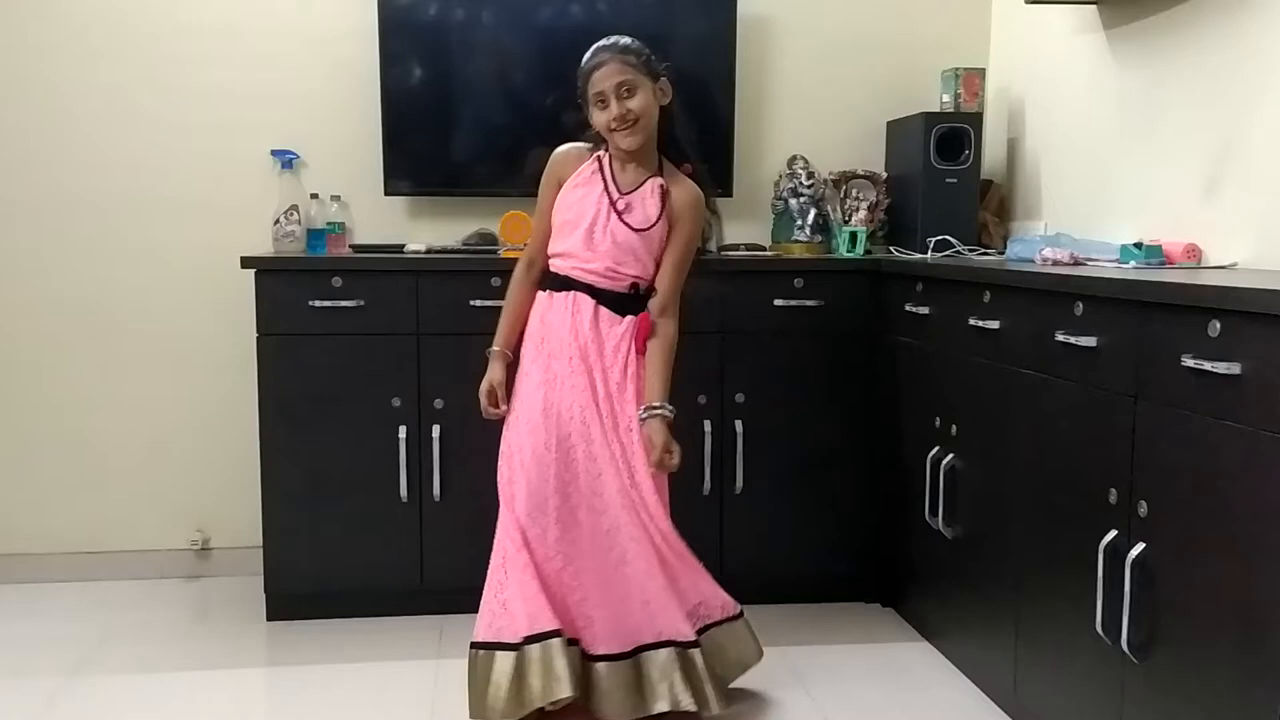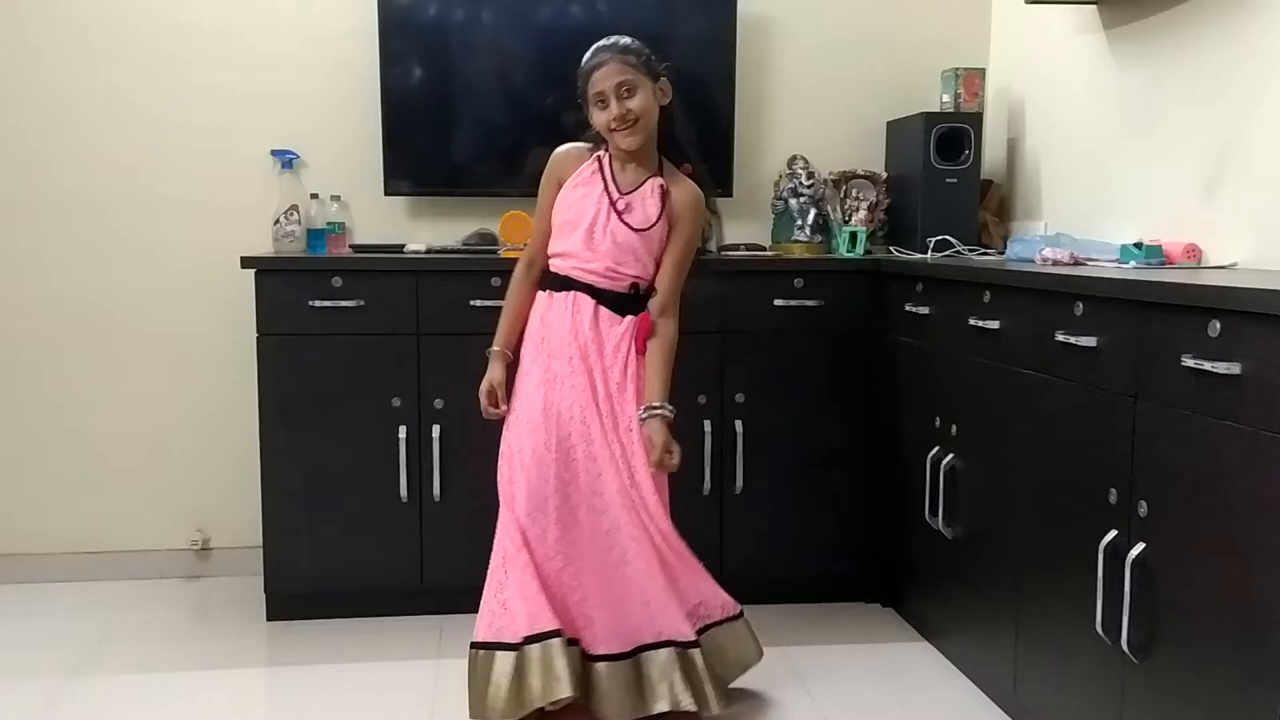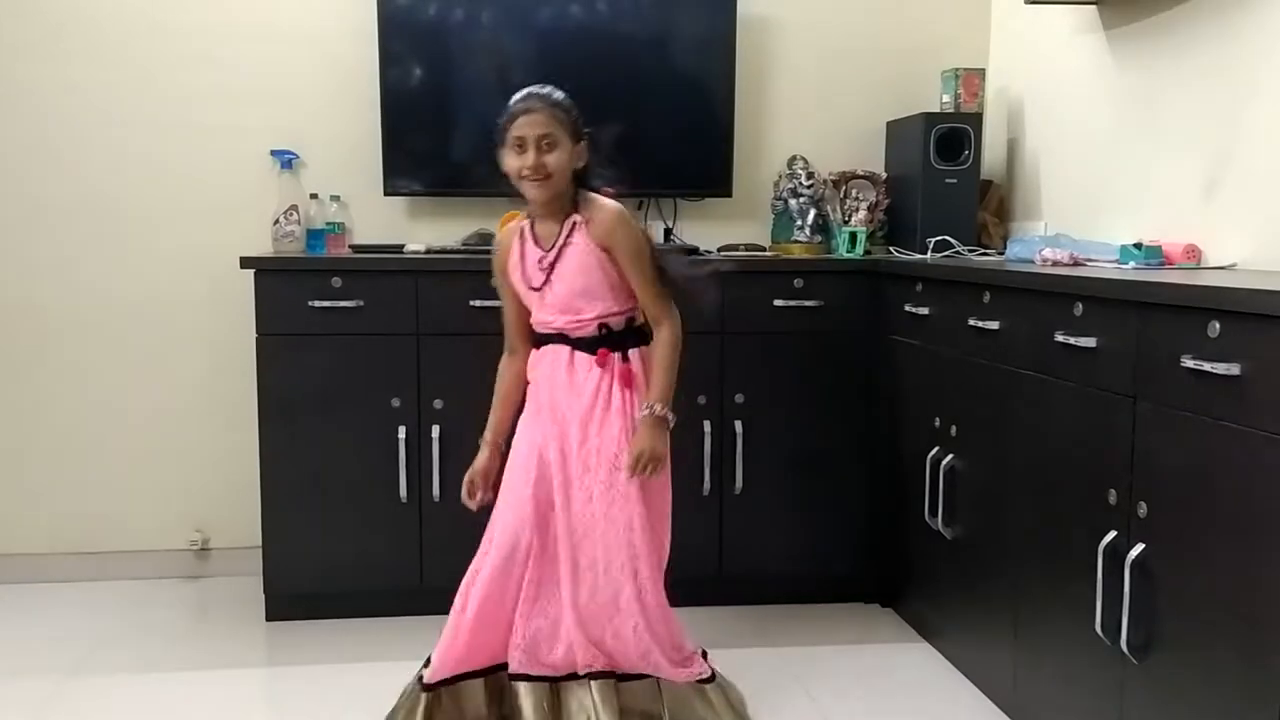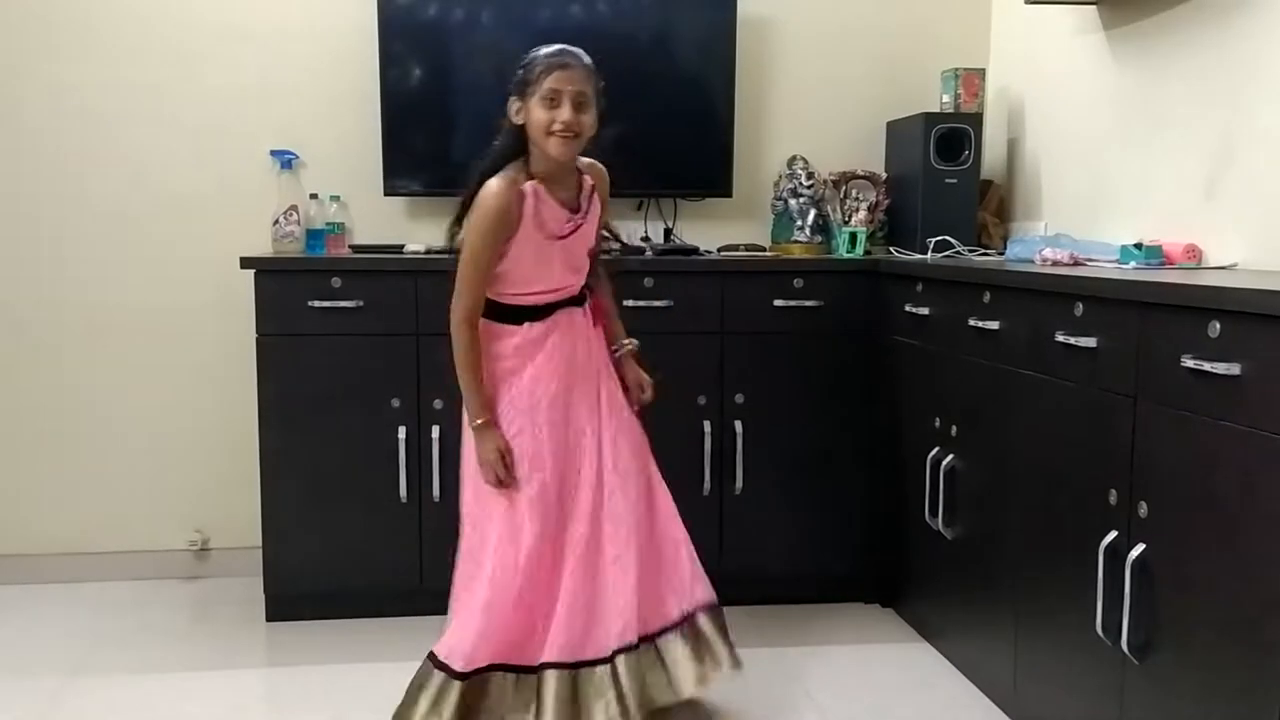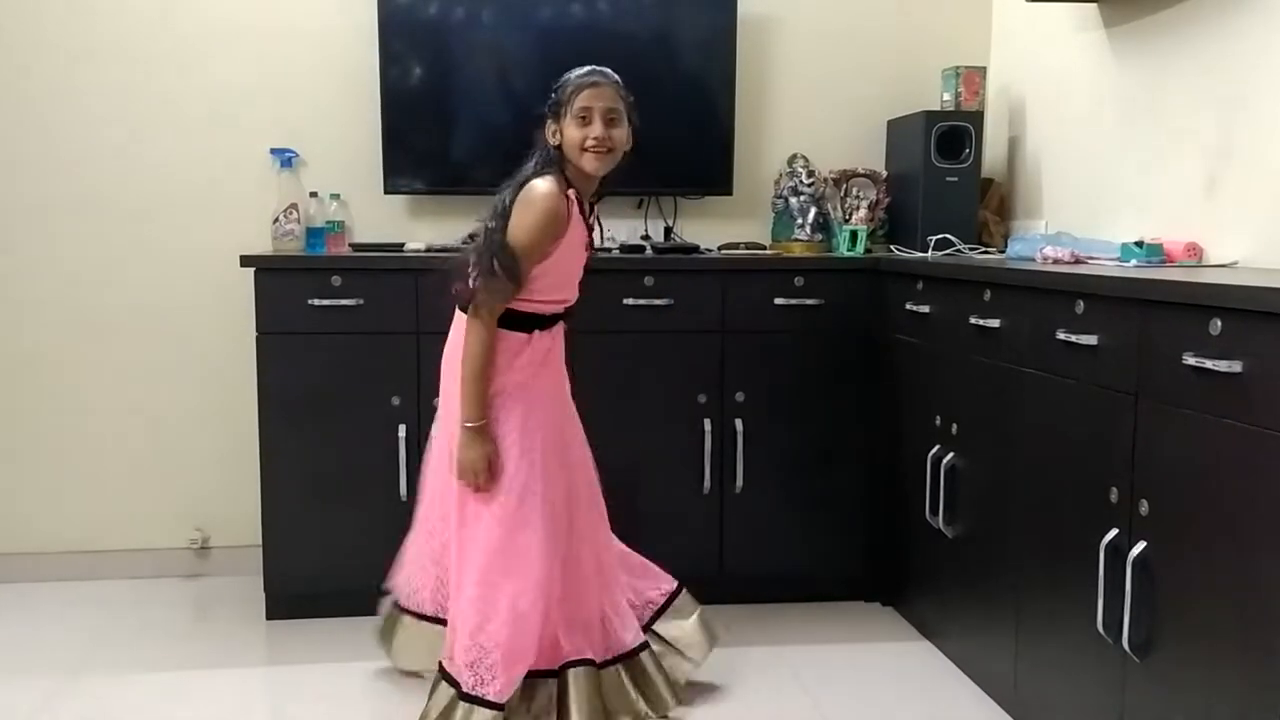
dt=0.3s
person 1, frame 1
left shoulder: (683, 198)
right shoulder: (567, 164)
left elbow: (664, 315)
right elbow: (531, 266)
left wrist: (656, 411)
right wrist: (499, 356)
left hip: (621, 360)
right hip: (551, 350)
left knee: (625, 516)
right knee: (541, 510)
person 1, frame 2
left shoulder: (682, 197)
right shoulder: (567, 163)
left elbow: (664, 315)
right elbow: (530, 266)
left wrist: (656, 412)
right wrist: (500, 356)
left hip: (620, 360)
right hip: (551, 352)
left knee: (626, 518)
right knee: (541, 512)
person 1, frame 3
left shoulder: (607, 221)
right shoulder: (508, 244)
left elbow: (664, 321)
right elbow: (518, 349)
left wrist: (656, 415)
right wrist: (489, 447)
left hip: (615, 403)
right hip: (549, 405)
left knee: (611, 562)
right knee: (516, 549)
person 1, frame 4
left shoulder: (593, 180)
right shoulder: (498, 199)
right elbow: (463, 319)
left wrist: (623, 352)
right wrist: (482, 424)
left hip: (582, 360)
right hip: (514, 374)
left knee: (619, 506)
right knee: (521, 529)
person 1, frame 5
left shoulder: (576, 201)
right shoulder: (544, 198)
right elbow: (482, 312)
right wrist: (472, 426)
left hip: (533, 366)
right hip: (496, 374)
left knee: (557, 517)
right knee: (513, 535)
